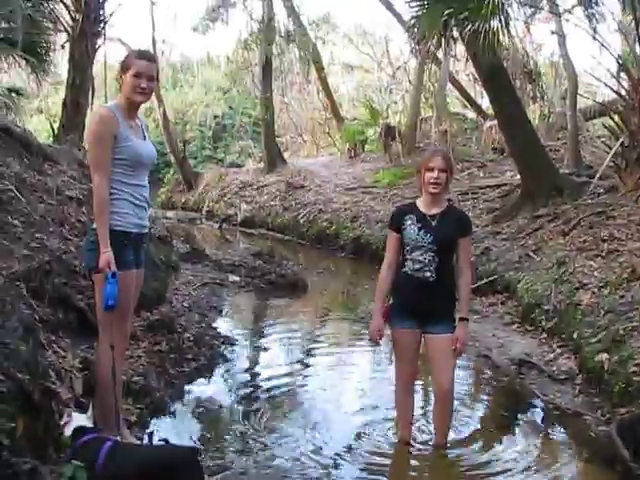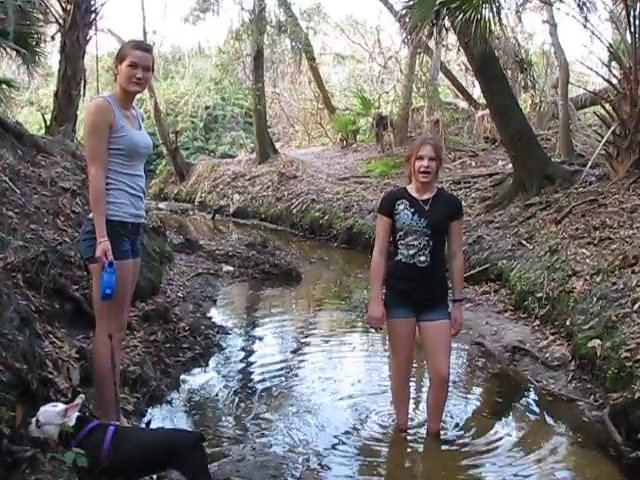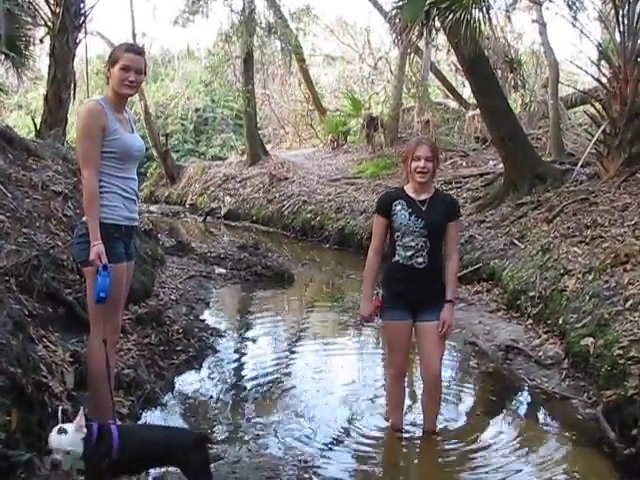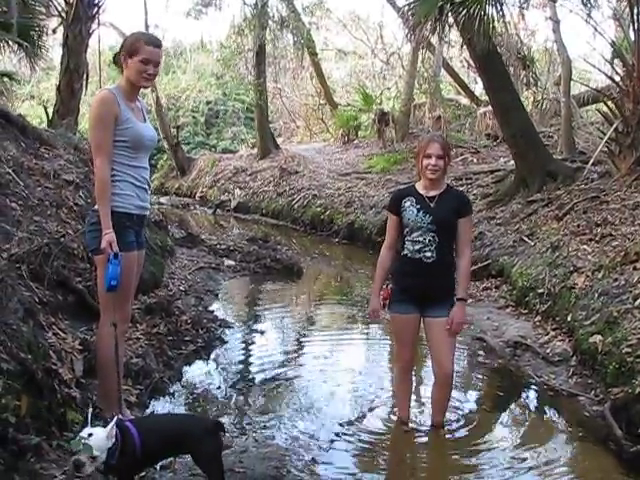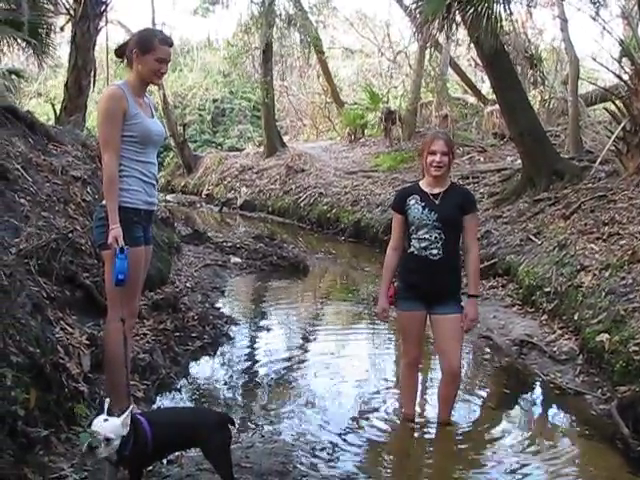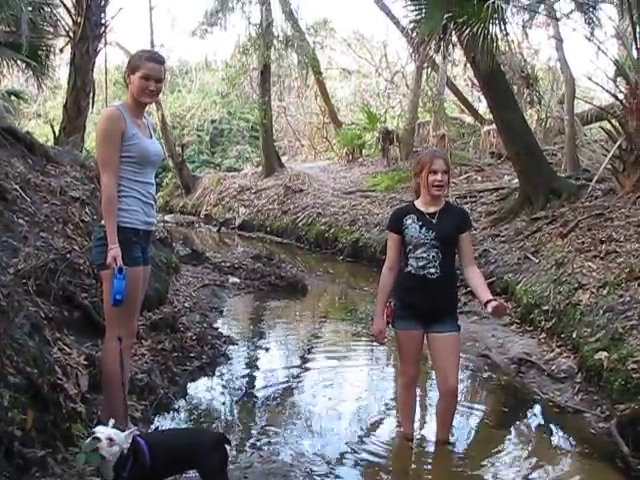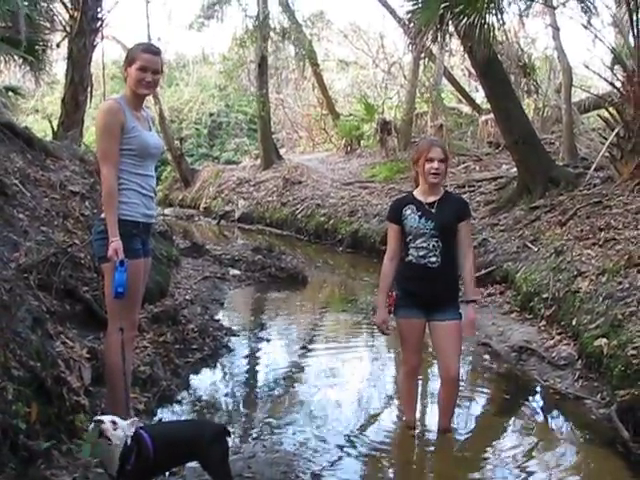
dt=0.7s
person 1, frame 1
left shoulder: (140, 124)
right shoulder: (106, 118)
right elbow: (100, 183)
left wrist: (138, 235)
right wrist: (105, 246)
left hip: (137, 236)
right hip: (114, 235)
left knee: (122, 336)
right knee: (111, 337)
left ankle: (117, 425)
right ankle: (109, 431)
person 1, frame 2
left shoulder: (135, 114)
right shoulder: (102, 108)
right elbow: (96, 174)
left wrist: (133, 226)
right wrist: (102, 236)
left hip: (132, 226)
right hip: (110, 226)
left knee: (119, 325)
right knee: (108, 326)
left ankle: (114, 414)
right ankle: (107, 419)
person 1, frame 3
left shoulder: (128, 117)
right shoulder: (94, 111)
right elbow: (89, 178)
left wrist: (122, 234)
right wrist: (96, 239)
left hip: (125, 230)
right hip: (104, 230)
left knee: (113, 330)
right knee: (103, 331)
left ankle: (106, 417)
right ankle: (102, 424)
person 1, frame 4
left shoulder: (140, 106)
right shoulder: (107, 100)
right elbow: (102, 166)
left wrist: (135, 220)
right wrist: (107, 227)
left hip: (137, 217)
right hip: (115, 218)
left knee: (123, 318)
right knee: (112, 318)
left ankle: (116, 405)
right ankle: (112, 412)
person 1, frame 5
left shoulder: (148, 102)
right shoulder: (115, 96)
right elbow: (109, 161)
left wrist: (142, 216)
right wrist: (114, 222)
left hip: (144, 213)
right hip: (123, 213)
left knee: (129, 314)
right knee: (120, 314)
left ankle: (121, 400)
right ankle: (118, 406)
person 1, frame 6
left shoulder: (147, 123)
right shoulder: (114, 117)
right elbow: (108, 182)
left wrist: (142, 235)
right wrist: (113, 242)
left hip: (143, 233)
right hip: (122, 233)
left knee: (128, 333)
right knee: (119, 333)
left ankle: (115, 420)
right ankle: (117, 426)
person 1, frame 7
left shoulder: (146, 116)
right shoulder: (113, 110)
right elbow: (108, 175)
left wrist: (138, 231)
right wrist: (113, 235)
left hip: (143, 227)
right hip: (122, 226)
left knee: (130, 326)
right knee: (121, 326)
left ankle: (119, 412)
right ankle: (120, 418)
person 2, frame 1
left shoulder: (458, 220)
right shoulder: (402, 215)
left elbow: (464, 272)
right elbow: (389, 266)
left wrist: (463, 321)
right wrist: (377, 313)
left hip: (441, 312)
right hip: (404, 309)
left knee: (444, 387)
right knee: (405, 379)
left ankle: (439, 447)
right ankle: (404, 441)
person 2, frame 2
left shoulder: (450, 204)
right shoulder: (392, 200)
left elbow: (455, 255)
right elbow: (379, 252)
left wrist: (457, 302)
right wrist: (375, 299)
left hip: (435, 299)
right hip: (399, 296)
left knee: (441, 373)
right knee: (401, 369)
left ankle: (433, 434)
right ankle: (401, 430)
person 2, frame 3
left shoulder: (447, 205)
right shoulder: (389, 201)
left elbow: (451, 256)
right elbow: (375, 251)
left wrist: (449, 304)
right wrist: (366, 297)
left hip: (432, 300)
right hip: (395, 297)
left knee: (433, 374)
right knee: (396, 370)
left ankle: (429, 433)
right ankle: (395, 430)
person 2, frame 4
left shoulder: (458, 201)
right shoulder: (401, 198)
left elbow: (464, 254)
right elbow: (389, 247)
left wrist: (460, 301)
right wrist: (375, 292)
left hip: (440, 295)
right hip: (404, 292)
left knee: (445, 370)
right knee: (403, 362)
left ankle: (436, 427)
right ankle: (402, 424)
person 2, frame 5
left shoulder: (462, 198)
right shoulder: (405, 196)
left elbow: (472, 250)
right elbow: (395, 247)
left wrist: (473, 298)
right wrist: (383, 293)
left hip: (447, 293)
right hip: (410, 290)
left knee: (452, 367)
right knee: (410, 358)
left ankle: (443, 423)
right ankle: (408, 420)
person 2, frame 6
left shoulder: (458, 216)
right shoulder: (401, 216)
left elbow: (469, 265)
right elbow: (390, 267)
left wrist: (488, 300)
right wrist: (379, 313)
left hip: (444, 312)
right hip: (407, 309)
left knee: (450, 385)
right knee: (408, 376)
left ankle: (442, 442)
right ankle: (406, 438)
person 2, frame 7
left shoulder: (457, 205)
right shoulder: (401, 207)
left elbow: (466, 257)
right elbow: (391, 257)
left wrist: (470, 302)
right wrist: (381, 304)
left hip: (446, 300)
right hip: (409, 298)
left knee: (451, 373)
right knee: (410, 365)
left ankle: (444, 430)
right ankle: (409, 427)
